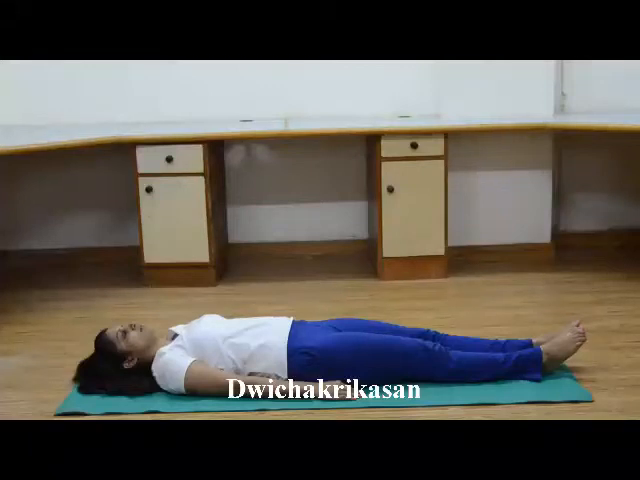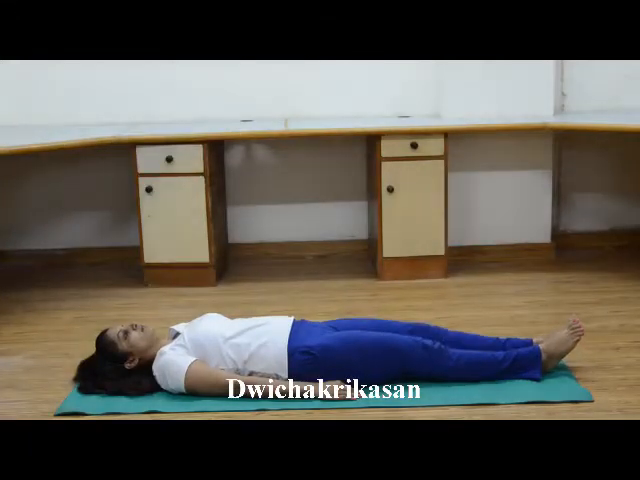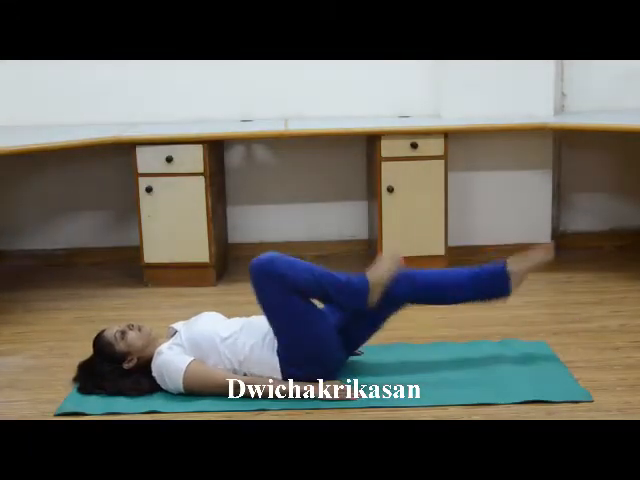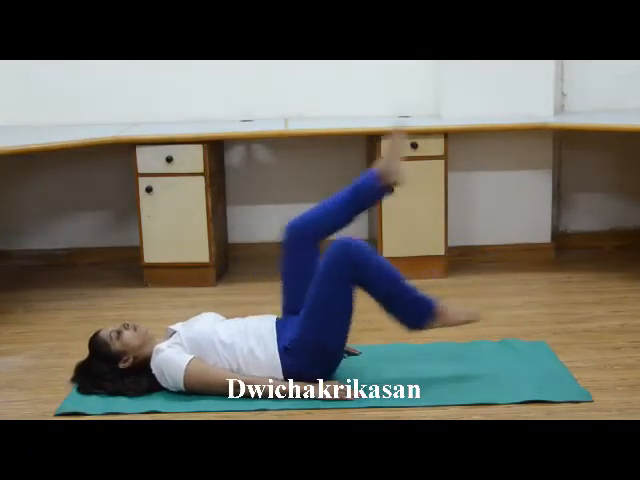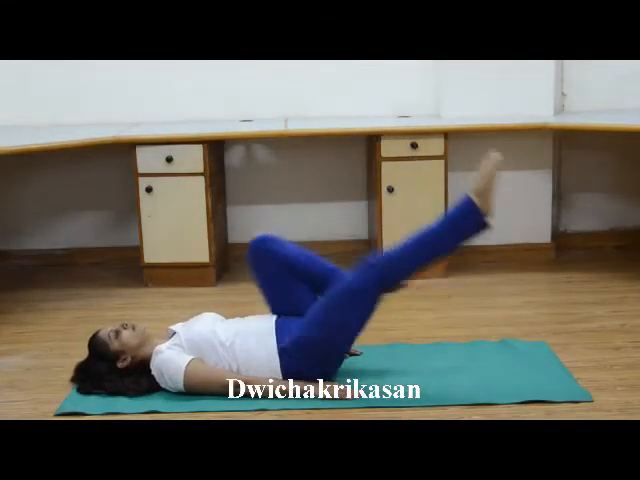
dt=1s
person 1, frame 1
left shoulder: (179, 333)
right shoulder: (168, 366)
right elbow: (239, 382)
right wrist: (311, 388)
left hip: (300, 329)
right hip: (303, 356)
left knee: (423, 336)
right knee: (427, 357)
left ankle: (530, 344)
right ankle: (538, 359)
person 1, frame 2
left shoulder: (179, 333)
right shoulder: (167, 366)
right elbow: (234, 384)
right wrist: (307, 386)
left hip: (304, 330)
right hip: (303, 356)
left knee: (422, 330)
right knee: (423, 355)
left ankle: (527, 344)
right ankle: (535, 358)
person 1, frame 3
left shoulder: (179, 333)
right shoulder: (166, 365)
right elbow: (232, 383)
right wrist: (304, 387)
left hip: (317, 334)
right hip: (302, 360)
left knee: (402, 284)
right knee: (266, 266)
left ankle: (505, 276)
right ankle: (363, 285)
person 1, frame 4
left shoulder: (174, 335)
right shoulder: (164, 363)
right elbow: (231, 384)
left wrist: (329, 335)
right wrist: (307, 389)
left hip: (288, 332)
right hip: (302, 358)
left knee: (302, 234)
right knee: (346, 252)
left ankle: (380, 178)
right ankle: (426, 313)
person 1, frame 5
left shoulder: (176, 335)
right shoulder: (164, 365)
right elbow: (234, 385)
right wrist: (304, 388)
left hip: (291, 328)
right hip: (302, 356)
left knee: (263, 248)
right knee: (377, 270)
left ankle: (360, 289)
right ankle: (472, 209)
